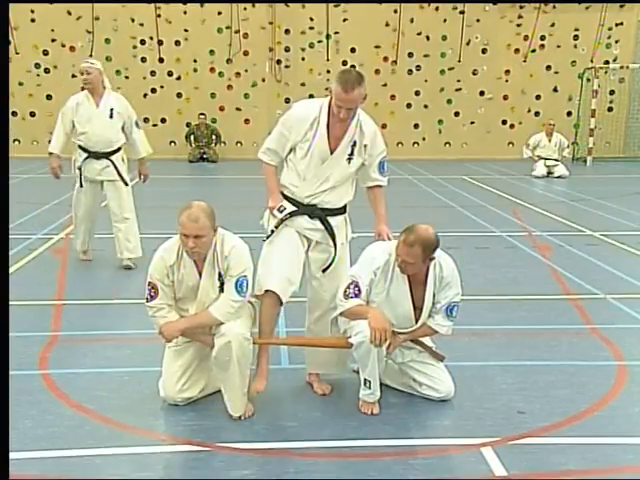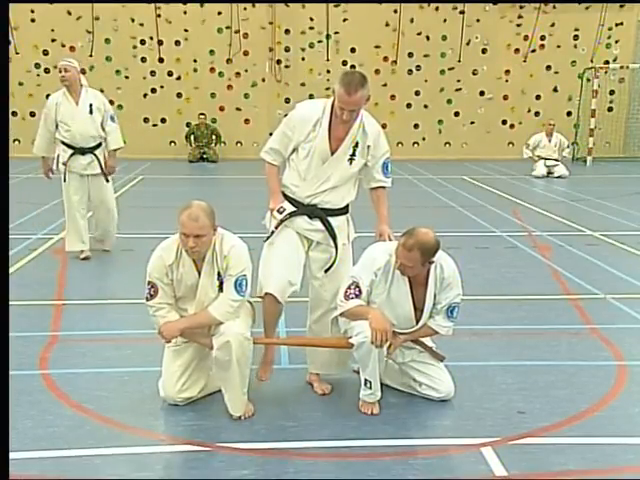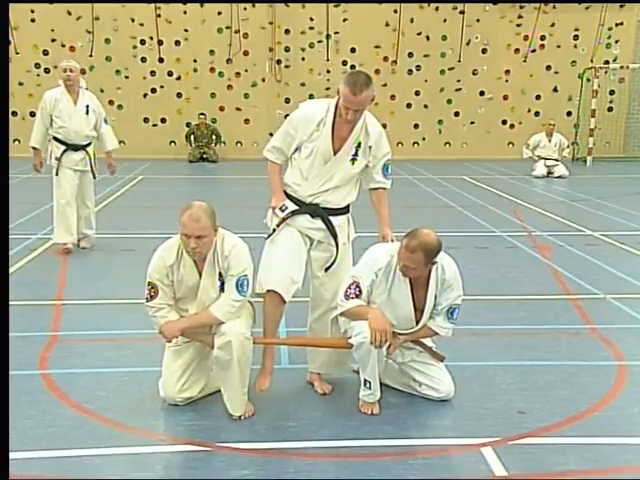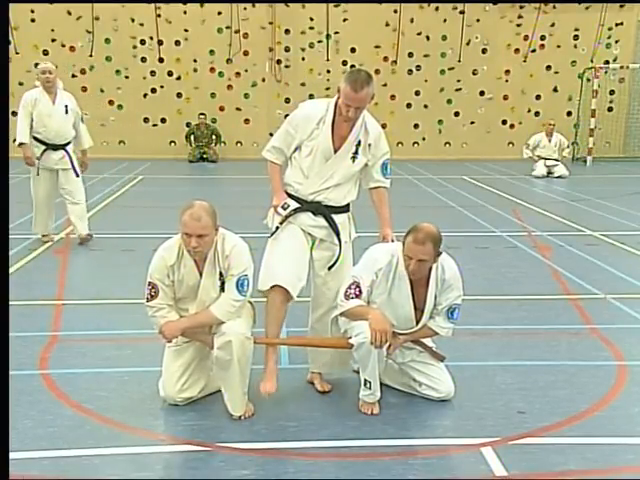
dt=0.5s
person 1, frame 1
left shoulder: (369, 132)
right shoulder: (301, 113)
left elbow: (374, 179)
right elbow: (269, 155)
left wrist: (381, 222)
right wrist: (274, 196)
left hip: (332, 222)
right hip: (290, 213)
left knee: (327, 299)
right knee: (274, 283)
left ankle: (316, 370)
right ankle: (262, 363)
person 1, frame 2
left shoulder: (372, 133)
right shoulder: (304, 114)
left elbow: (377, 180)
right elbow: (272, 154)
left wrist: (382, 223)
right wrist: (275, 197)
left hip: (333, 222)
right hip: (291, 213)
left knee: (329, 298)
right knee: (275, 283)
left ankle: (317, 370)
right ankle: (268, 349)
person 1, frame 3
left shoulder: (374, 134)
right shoulder: (309, 113)
left elbow: (377, 182)
right elbow: (275, 153)
left wrist: (385, 225)
right wrist: (277, 195)
left hip: (335, 220)
right hip: (293, 211)
left knee: (329, 298)
right knee: (277, 282)
left ankle: (318, 369)
right ankle: (268, 356)
person 1, frame 4
left shoulder: (373, 133)
right shoulder: (308, 113)
left elbow: (377, 181)
right elbow: (274, 153)
left wrist: (385, 226)
right wrist: (278, 195)
left hip: (335, 220)
right hip: (294, 210)
left knee: (331, 297)
right knee: (281, 282)
left ankle: (318, 368)
right ankle: (270, 359)
person 2, frame 1
left shoulder: (235, 250)
right shoulder: (165, 256)
left elbow: (231, 306)
right elbow: (159, 310)
left wrist: (182, 325)
right wrist: (207, 340)
left hip: (228, 314)
right hip: (186, 329)
left knee: (233, 337)
right knee: (173, 395)
left ankle: (238, 399)
right ankle: (220, 370)
person 2, frame 2
left shoulder: (234, 249)
right shoulder: (163, 255)
left elbow: (230, 305)
right elbow: (159, 309)
left wrist: (181, 324)
right wrist: (206, 342)
left hip: (227, 314)
right hip: (185, 327)
left knee: (233, 337)
right knee: (174, 395)
left ankle: (238, 399)
right ankle: (219, 369)
person 2, frame 3
left shoulder: (235, 249)
right shoulder: (164, 256)
left elbow: (230, 305)
right elbow: (159, 309)
left wrist: (182, 324)
right wrist: (208, 339)
left hip: (228, 315)
right hip: (186, 328)
left knee: (234, 336)
right knee: (173, 394)
left ankle: (238, 399)
right ankle: (220, 370)
person 2, frame 4
left shoulder: (235, 249)
right shoulder: (165, 255)
left elbow: (232, 304)
right elbow: (158, 309)
left wrist: (182, 324)
right wrist: (208, 340)
left hip: (228, 315)
right hip: (186, 328)
left knee: (234, 337)
right knee: (174, 394)
left ankle: (239, 399)
right ankle: (219, 369)
person 3, frame 1
left shoulder: (118, 101)
right shoulder: (75, 102)
left elbow: (134, 130)
right elbow: (62, 129)
left wrist: (142, 162)
right wrist: (55, 157)
left hip: (113, 163)
right hip: (86, 163)
left knee: (123, 210)
right knee: (83, 210)
left ankle: (129, 254)
right ankle: (84, 248)
person 3, frame 2
left shoulder: (96, 97)
right shoulder: (54, 101)
left elbow: (111, 126)
right elbow: (47, 131)
left wrist: (112, 156)
right wrist: (45, 159)
left hip: (96, 157)
right hip: (71, 159)
left knee: (105, 203)
right knee: (75, 205)
left ankle: (104, 239)
right ankle: (81, 245)
person 3, frame 3
left shoulder: (91, 99)
right shoulder: (51, 96)
left elbow: (103, 127)
right elbow: (41, 126)
left wrist: (109, 155)
right wrist: (37, 154)
left hip: (85, 154)
right hip: (62, 154)
left knee: (86, 198)
right knee: (64, 197)
left ankle: (84, 235)
right ankle: (66, 239)
person 3, frame 4
left shoulder: (68, 98)
right shoulder: (30, 97)
left elbow: (79, 126)
right elbow: (23, 125)
left wrist: (84, 153)
right wrist: (26, 148)
left hip: (65, 154)
right hip: (41, 153)
left knee: (75, 193)
right knee: (42, 196)
left ankle: (82, 231)
right ankle: (45, 230)
person 4, frame 1
left shoulder: (446, 269)
right shoulder: (377, 255)
left elbow: (441, 321)
right elbow: (345, 304)
left wrist: (402, 337)
right wrist: (372, 313)
left hip: (411, 339)
right hip: (371, 325)
left knee: (443, 390)
right knee: (367, 334)
left ankle: (377, 369)
right ankle: (369, 394)
person 4, frame 2
left shoulder: (447, 270)
right shoulder: (377, 255)
left elbow: (442, 321)
right elbow: (346, 304)
left wrist: (403, 338)
right wrist: (373, 313)
left hip: (412, 339)
right hip: (371, 324)
left knee: (443, 390)
right knee: (369, 335)
left ankle: (376, 370)
right ankle: (369, 394)
person 4, frame 3
left shoulder: (448, 271)
right shoulder: (379, 256)
left elbow: (442, 322)
right elbow: (345, 303)
left wrist: (403, 338)
right wrist: (373, 313)
left hip: (412, 339)
right hip: (370, 324)
left knee: (443, 391)
right knee: (368, 335)
left ankle: (378, 370)
right ankle: (369, 394)
person 4, frame 4
left shoulder: (448, 272)
right shoulder: (379, 257)
left elbow: (442, 323)
right elbow: (345, 304)
left wrist: (403, 338)
right wrist: (373, 314)
left hip: (411, 340)
right hip: (373, 326)
left knee: (443, 391)
right knee: (368, 334)
left ankle: (377, 369)
right ankle: (369, 394)
